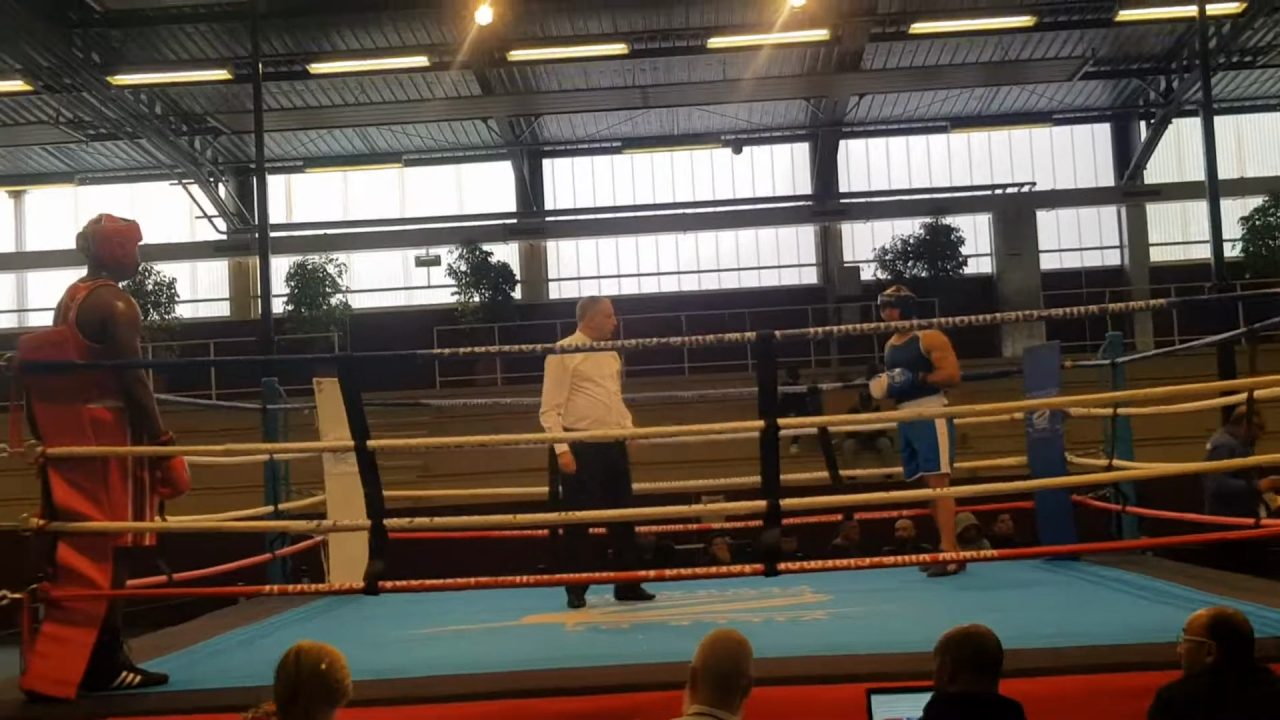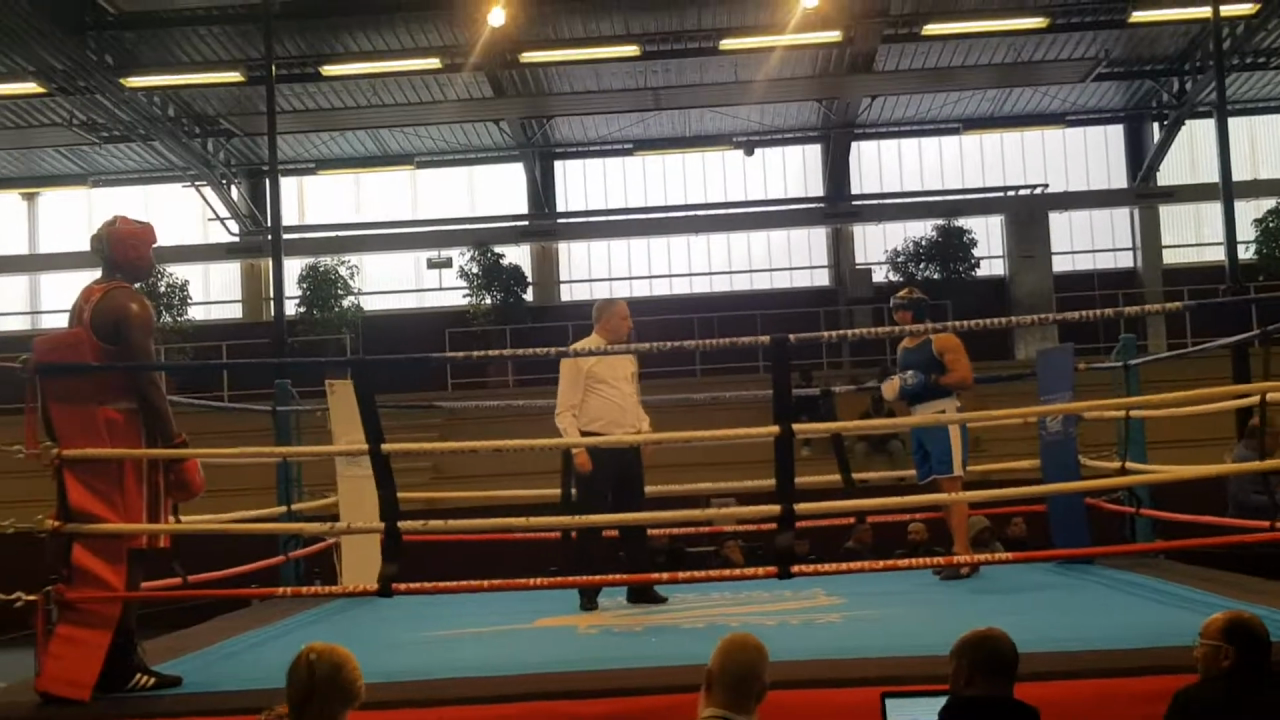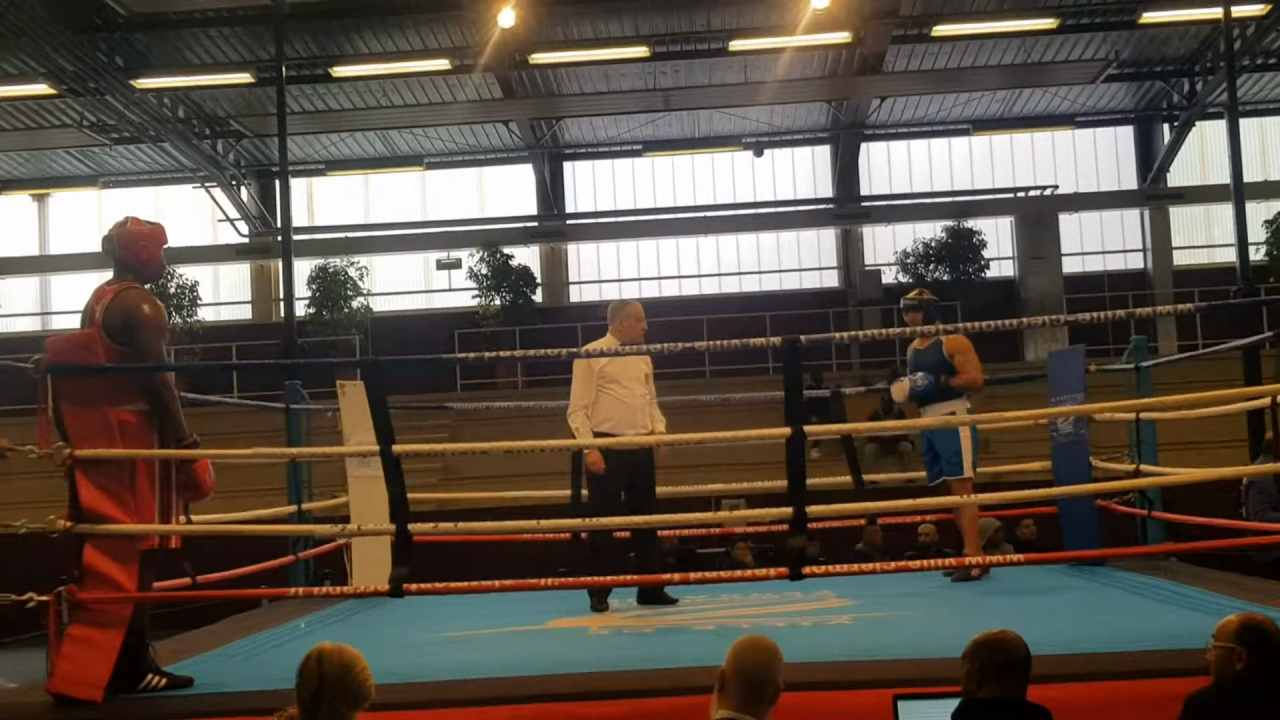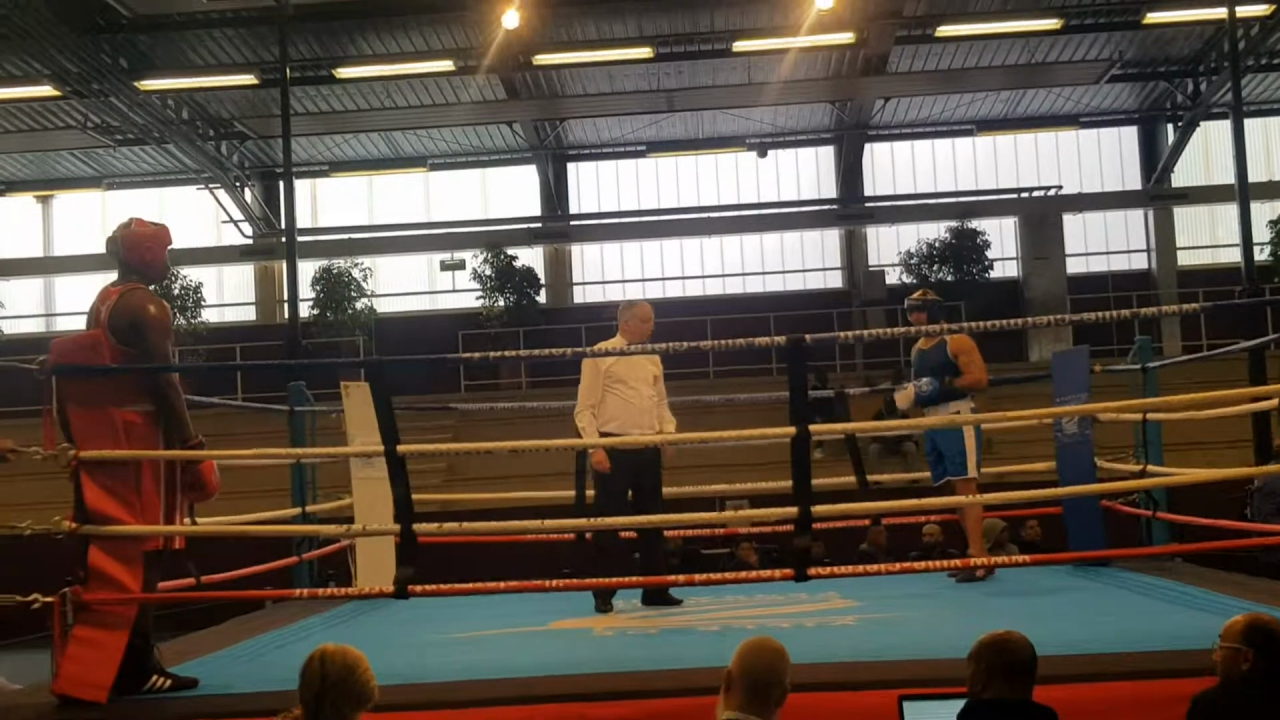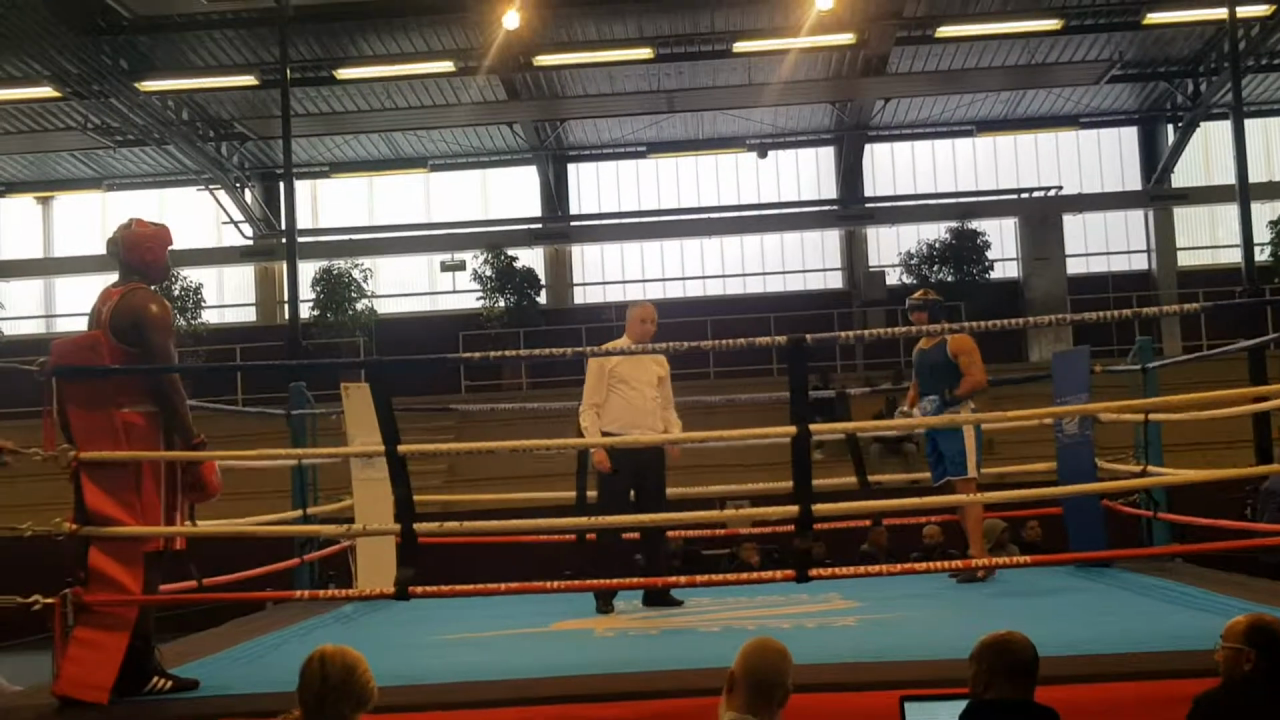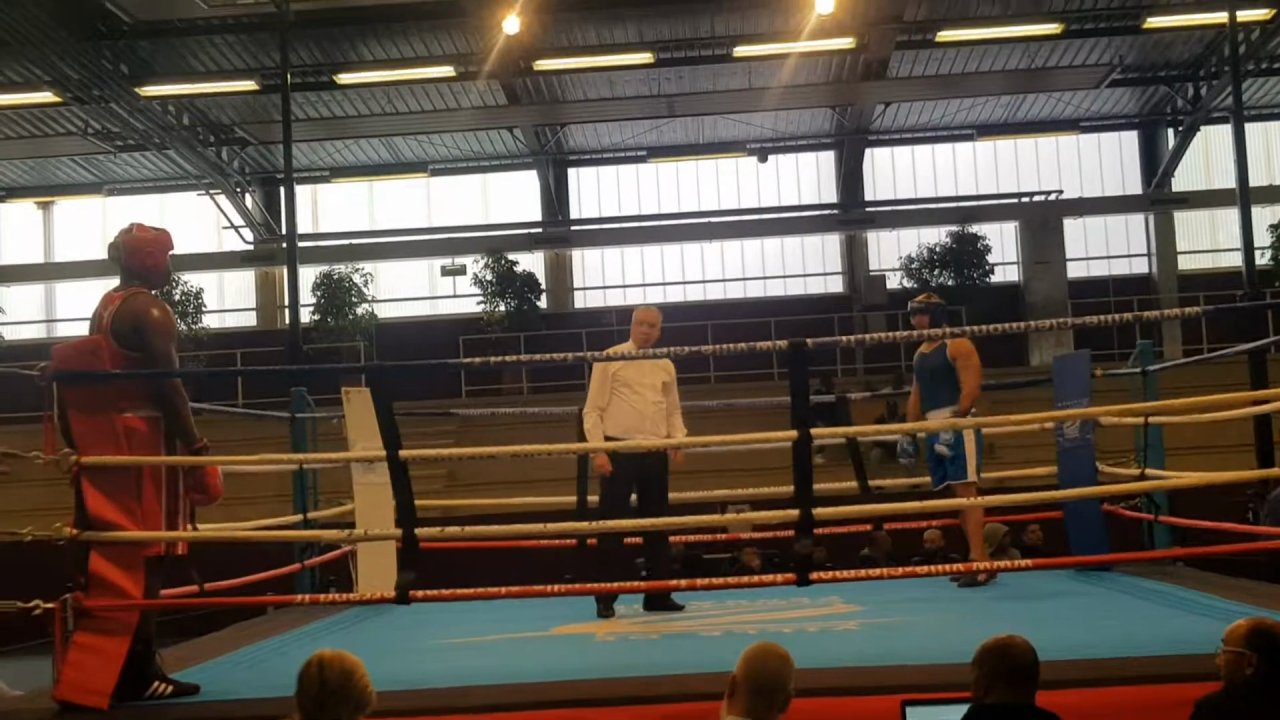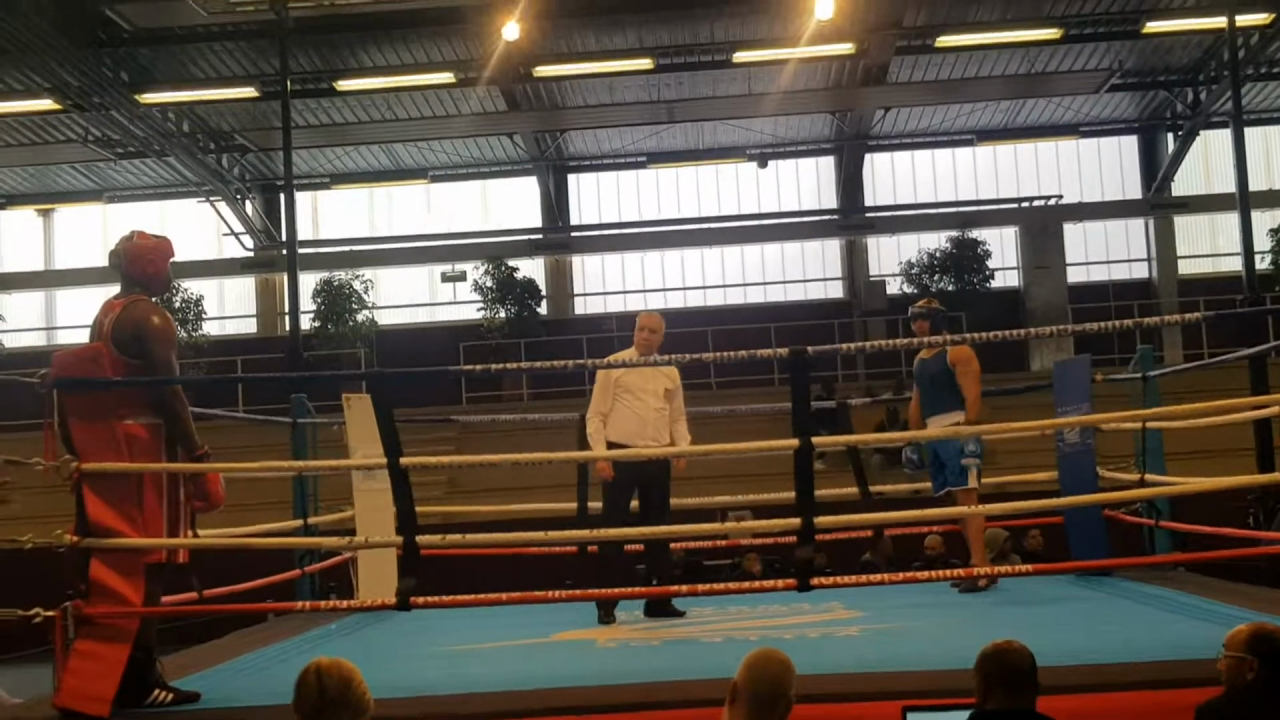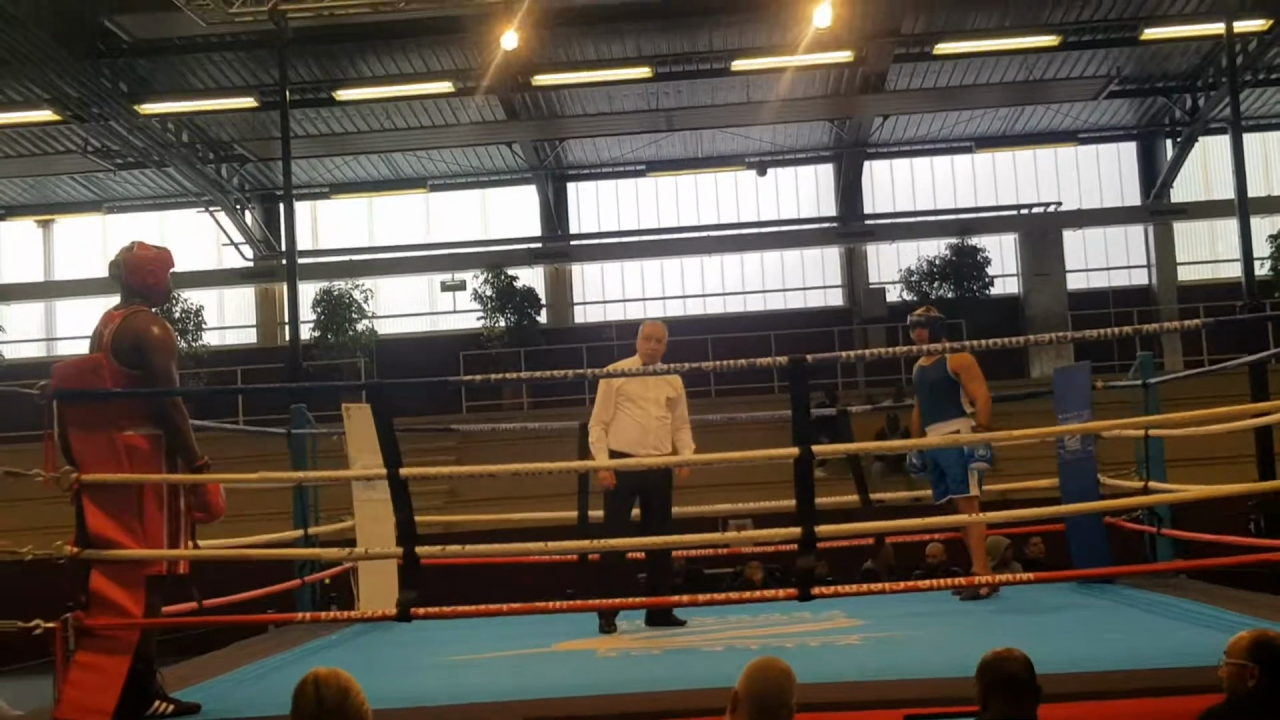
dt=0.1s
person 1, frame 1
left shoulder: (69, 298)
right shoulder: (115, 304)
left elbow: (72, 375)
right elbow: (133, 381)
right wrist: (164, 447)
left hip: (72, 440)
right hip: (108, 439)
left knee: (82, 549)
right knee: (105, 550)
left ankle: (100, 659)
right ankle: (99, 662)
person 1, frame 2
left shoulder: (85, 301)
right shoulder: (129, 305)
left elbow: (84, 375)
right elbow: (145, 383)
right wrist: (177, 447)
left hip: (87, 439)
right hip: (122, 437)
left knee: (97, 551)
right knee: (121, 551)
left ankle: (114, 661)
right ankle: (113, 665)
person 1, frame 3
left shoulder: (96, 301)
right shoulder: (141, 306)
right elbow: (157, 383)
right wrist: (188, 448)
left hip: (101, 441)
right hip: (135, 439)
left knee: (109, 551)
right knee: (133, 552)
left ankle: (126, 662)
right ankle: (125, 665)
person 1, frame 4
left shoulder: (102, 302)
right shoulder: (146, 307)
left elbow: (104, 375)
right elbow: (162, 383)
right wrist: (193, 448)
left hip: (105, 440)
right hip: (140, 438)
left knee: (114, 551)
right knee: (137, 552)
left ankle: (130, 663)
right ankle: (130, 667)
person 1, frame 5
left shoulder: (103, 303)
right shoulder: (148, 307)
left elbow: (103, 377)
right elbow: (165, 382)
right wrist: (195, 448)
left hip: (106, 441)
right hip: (142, 439)
left knee: (115, 553)
right knee: (138, 553)
left ankle: (132, 665)
right ankle: (131, 668)
person 1, frame 6
left shoulder: (105, 307)
right shoulder: (149, 310)
right elbow: (167, 387)
right wrist: (198, 451)
left hip: (107, 447)
right hip: (142, 446)
left knee: (117, 557)
right knee: (139, 558)
left ankle: (132, 669)
right ankle: (132, 673)
person 1, frame 7
left shoulder: (105, 314)
right shoulder: (149, 317)
left elbow: (107, 389)
right elbow: (168, 393)
right wrist: (199, 458)
left hip: (109, 454)
right hip: (143, 453)
left knee: (118, 566)
right knee: (141, 566)
left ankle: (134, 677)
right ankle: (133, 680)
person 1, frame 8
left shoulder: (104, 326)
right shoulder: (149, 329)
left elbow: (108, 400)
right elbow: (168, 405)
right wrist: (199, 469)
left hip: (108, 464)
right hip: (144, 462)
left knee: (119, 576)
right knee: (142, 577)
person 2, frame 1
left shoulder: (610, 354)
right shoulder: (563, 353)
right elbow: (550, 409)
left wrist: (628, 426)
right wrist: (562, 449)
left hip: (613, 443)
right hip: (580, 445)
left knee: (622, 512)
right knee: (578, 518)
left ankle: (627, 584)
right ankle: (576, 590)
person 2, frame 2
left shoulder: (627, 356)
right shoulder: (578, 355)
right elbow: (565, 410)
left wrist: (644, 427)
right wrist: (577, 448)
left hip: (628, 445)
right hip: (595, 446)
left knee: (633, 515)
right knee: (592, 518)
left ankle: (640, 587)
right ankle: (589, 593)
person 2, frame 3
left shoulder: (642, 358)
right shoulder: (591, 355)
right elbow: (578, 409)
left wrist: (659, 428)
right wrist: (589, 448)
left hip: (641, 446)
right hip: (607, 447)
left knee: (645, 516)
right knee: (603, 519)
left ankle: (650, 588)
right ankle: (599, 594)
person 2, frame 4
left shoulder: (652, 359)
right shoulder: (600, 355)
right elbow: (585, 408)
left wrist: (669, 431)
right wrist: (595, 447)
left hip: (648, 448)
right hip: (614, 447)
left knee: (651, 518)
right knee: (609, 520)
left ankle: (655, 589)
right ankle: (604, 594)
person 2, frame 5
left shoulder: (659, 361)
right shoulder: (605, 355)
left elbow: (667, 405)
right elbow: (589, 408)
left wrist: (673, 433)
right wrist: (596, 447)
left hip: (652, 449)
right hip: (617, 448)
left knee: (654, 518)
left ankle: (656, 590)
right ankle: (605, 595)
person 2, frame 6
left shoulder: (665, 365)
right shoulder: (610, 359)
left elbow: (673, 410)
right elbow: (593, 410)
left wrist: (678, 439)
right wrist: (598, 449)
left hip: (655, 452)
right hip: (618, 450)
right knee: (612, 524)
left ankle: (657, 594)
right ankle: (606, 599)
person 2, frame 7
left shoulder: (670, 372)
right shoulder: (613, 364)
left elbow: (677, 417)
right elbow: (596, 415)
left wrist: (681, 447)
right wrist: (600, 455)
left hip: (657, 459)
right hip: (621, 456)
left knee: (658, 529)
right knee: (613, 529)
left ankle: (658, 601)
right ankle: (606, 605)
person 2, frame 8
left shoulder: (673, 381)
right shoulder: (616, 373)
left elbow: (681, 425)
right elbow: (598, 424)
left wrist: (686, 456)
right wrist: (602, 463)
left hip: (659, 467)
left knee: (660, 539)
right knee: (615, 538)
left ankle: (659, 610)
right ankle: (607, 614)
person 3, frame 1
left shoulder: (930, 337)
right shoulder: (890, 345)
left elbow: (953, 374)
left wrist: (914, 379)
right wrist: (884, 387)
left hip: (930, 416)
right hip: (905, 419)
left knee: (938, 481)
right knee: (927, 485)
left ankle: (950, 553)
right ankle: (949, 550)
person 3, frame 2
left shoulder: (943, 340)
right shoulder: (903, 348)
left elbow: (966, 377)
left wrist: (927, 381)
right wrist: (896, 389)
left hip: (943, 418)
right hip: (918, 422)
left knee: (951, 484)
right knee: (939, 487)
left ankle: (962, 555)
right ankle: (963, 553)
person 3, frame 3
left shoulder: (953, 341)
right shoulder: (913, 349)
left elbow: (976, 378)
left wrist: (937, 382)
right wrist: (906, 390)
left hip: (952, 419)
right hip: (928, 423)
left knee: (961, 486)
right knee: (949, 489)
left ankle: (973, 556)
right ankle: (974, 555)
person 3, frame 4
left shoulder: (957, 341)
right shoulder: (917, 349)
left elbow: (979, 378)
left wrist: (941, 385)
right wrist: (909, 395)
right hip: (932, 424)
left knee: (965, 486)
right knee: (954, 489)
left ankle: (977, 558)
right ankle: (978, 555)
person 3, frame 5
left shoulder: (958, 341)
right shoulder: (918, 349)
left elbow: (979, 380)
left wrist: (944, 399)
right wrist: (908, 409)
left hip: (957, 421)
right hip: (932, 425)
left knee: (966, 486)
right knee: (954, 490)
left ankle: (978, 558)
right ankle: (979, 556)
person 3, frame 6
left shoulder: (958, 346)
right shoulder: (919, 353)
left elbow: (972, 387)
right elbow: (916, 395)
left wrist: (954, 425)
right wrist: (909, 432)
left hip: (956, 426)
right hip: (933, 429)
left knee: (965, 490)
right knee: (954, 493)
left ankle: (979, 562)
right ankle: (980, 560)
person 3, frame 7
left shoulder: (958, 352)
right shoulder: (919, 359)
left elbow: (973, 395)
right elbow: (917, 401)
left wrist: (969, 433)
right wrist: (913, 441)
left hip: (957, 432)
right hip: (933, 436)
left knee: (966, 496)
right knee: (955, 499)
left ankle: (980, 567)
right ankle: (981, 565)
person 3, frame 8
left shoulder: (958, 360)
right shoulder: (918, 366)
left elbow: (982, 398)
left wrist: (981, 437)
right wrist: (916, 447)
left hip: (957, 437)
right hip: (932, 443)
left knee: (967, 503)
right knee: (956, 506)
left ankle: (981, 575)
right ankle: (983, 573)
